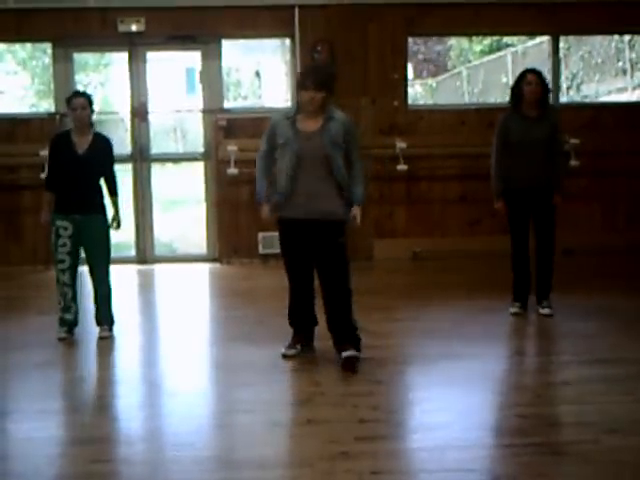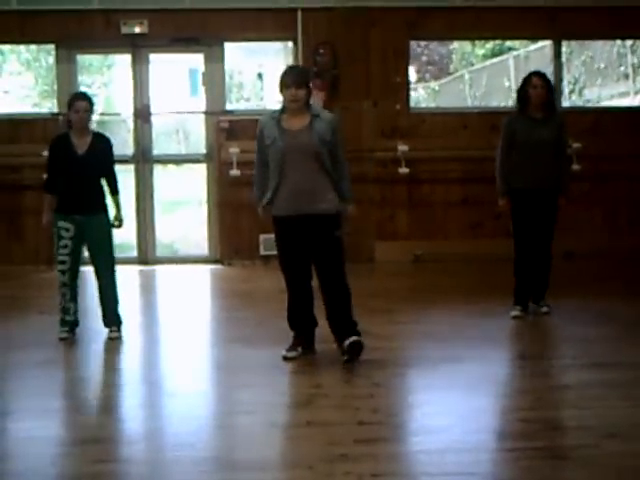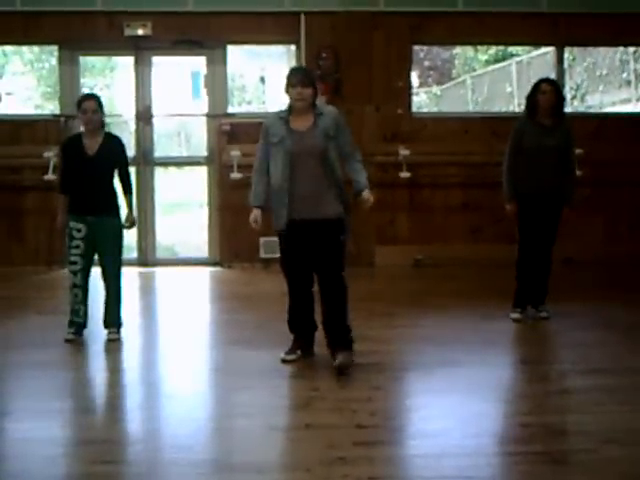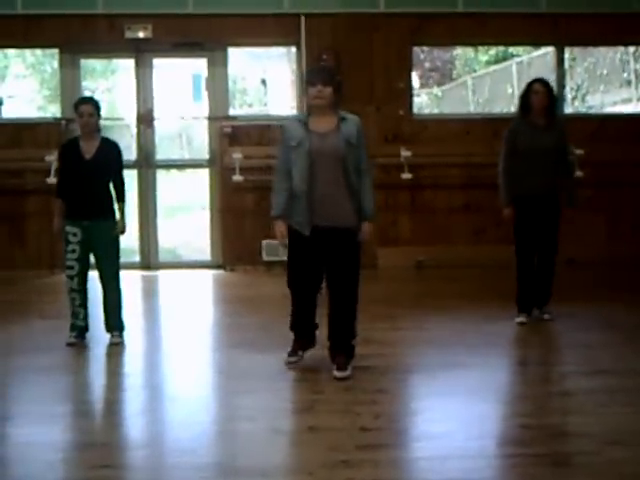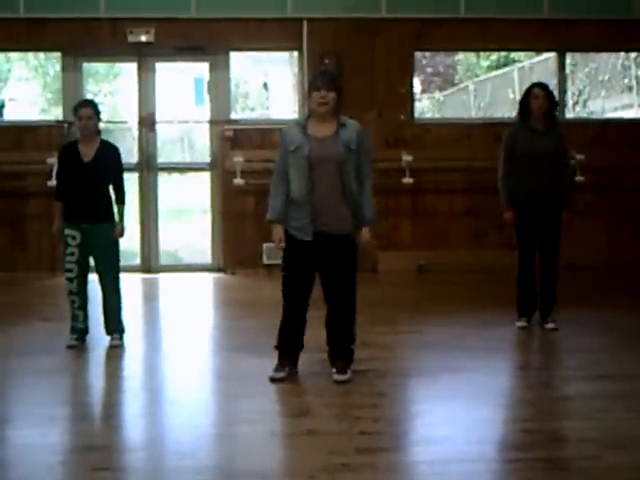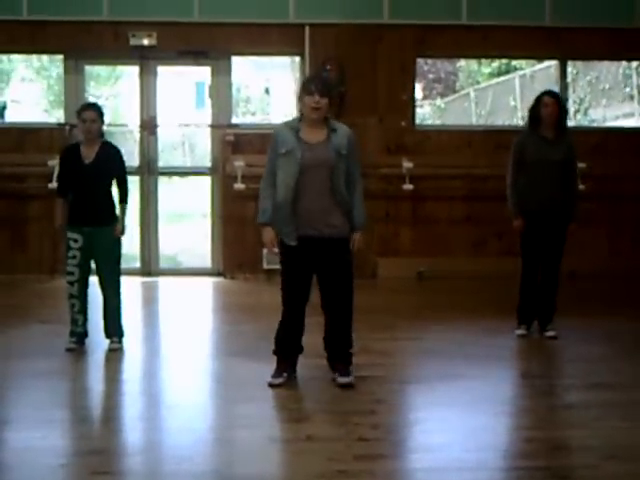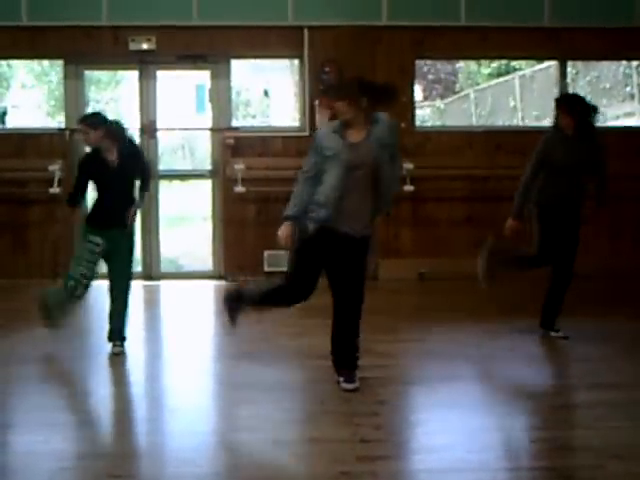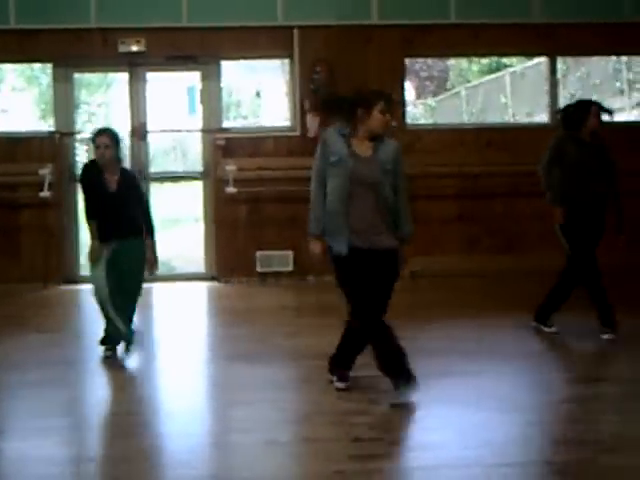
dt=0.4s
person 1, frame 1
left shoulder: (341, 123)
right shoulder: (280, 124)
left elbow: (354, 163)
right elbow: (264, 161)
left wrist: (356, 200)
right wrist: (264, 198)
left hip: (330, 215)
right hip: (291, 215)
left knee: (335, 279)
right knee: (298, 279)
left ankle: (347, 342)
right ankle: (302, 335)
person 1, frame 2
left shoulder: (327, 122)
right shoulder: (267, 125)
left elbow: (339, 163)
right elbow: (261, 167)
left wrist: (346, 198)
right wrist: (262, 200)
left hip: (324, 210)
right hip: (285, 214)
left knee: (332, 274)
right knee: (295, 279)
left ankle: (347, 334)
right ankle: (302, 337)
person 1, frame 3
left shoulder: (331, 118)
right shoulder: (272, 125)
left elbow: (350, 157)
right elbow: (262, 169)
left wrist: (362, 187)
right wrist: (257, 205)
left hip: (328, 214)
right hip: (291, 217)
left knee: (331, 279)
right knee: (297, 282)
left ankle: (340, 345)
right ankle: (302, 339)
person 1, frame 4
left shoulder: (352, 126)
right shoulder: (292, 129)
left elbow: (363, 174)
right elbow: (283, 175)
left wrist: (367, 216)
right wrist: (279, 215)
left hip: (343, 222)
right hip: (303, 222)
left knee: (343, 289)
right knee: (301, 284)
left ankle: (341, 351)
right ankle: (302, 338)
person 1, frame 5
left shoulder: (353, 132)
right shoulder: (291, 134)
left elbow: (364, 179)
right elbow: (280, 180)
left wrist: (366, 222)
right wrist: (275, 219)
left hip: (340, 229)
right hip: (300, 228)
left knee: (341, 296)
right knee: (294, 296)
left ankle: (341, 357)
right ankle: (287, 358)
person 1, frame 6
left shoulder: (344, 137)
right shoulder: (283, 135)
left elbow: (354, 184)
right elbow: (269, 182)
left wrist: (357, 226)
right wrist: (267, 222)
left hip: (334, 232)
right hip: (294, 232)
left knee: (338, 300)
right knee: (293, 301)
left ankle: (340, 363)
right ankle: (286, 363)
person 1, frame 7
left shoulder: (384, 126)
right shoulder: (326, 136)
left elbow: (393, 168)
right elbow: (307, 178)
left wrist: (381, 206)
right wrist: (290, 219)
left hip: (357, 230)
right hip: (321, 223)
left knee: (349, 302)
right knee: (298, 286)
left ankle: (346, 366)
right ankle: (240, 297)
person 1, frame 8
left shoulder: (390, 149)
right shoulder: (331, 140)
left elbow: (398, 196)
right elbow: (318, 190)
left wrist: (404, 236)
right wrist: (316, 234)
left hip: (383, 242)
right hip: (346, 241)
left knee: (372, 310)
right knee: (365, 312)
left ankle: (340, 364)
right ankle: (399, 374)
person 2, frame 1
left shoulder: (550, 119)
right shoulder: (508, 120)
left elbow: (558, 156)
right elbow: (498, 158)
left wrist: (557, 189)
right wrist: (498, 194)
left hip: (543, 190)
right hip: (515, 191)
left knee: (546, 244)
right knee: (519, 245)
left ankle: (543, 297)
right ankle: (519, 298)
person 2, frame 2
left shoulder: (556, 121)
right shoulder: (514, 121)
left elbow: (563, 157)
right elbow: (503, 158)
left wrist: (562, 191)
right wrist: (503, 192)
left hip: (547, 192)
right hip: (520, 191)
left knee: (543, 245)
right knee: (523, 246)
left ankle: (539, 296)
right ankle: (520, 301)
person 2, frame 3
left shoulder: (564, 129)
right shoulder: (523, 126)
left elbow: (569, 166)
right elbow: (510, 163)
left wrist: (567, 198)
right wrist: (510, 197)
left hip: (552, 198)
right hip: (527, 197)
left knee: (545, 250)
right knee: (526, 248)
left ankle: (538, 300)
right ankle: (519, 303)
person 2, frame 4
left shoulder: (557, 129)
right shoulder: (517, 128)
left elbow: (566, 165)
right elbow: (505, 166)
left wrist: (565, 194)
right wrist: (507, 201)
left hip: (549, 199)
right hip: (523, 199)
left knee: (548, 251)
right knee: (524, 252)
left ankle: (542, 301)
right ankle: (524, 307)
person 2, frame 5
left shoulder: (556, 134)
right shoulder: (515, 133)
left elbow: (565, 170)
right elbow: (505, 171)
left wrist: (564, 203)
right wrist: (507, 205)
left hip: (550, 204)
right hip: (523, 204)
left knee: (549, 258)
right knee: (526, 258)
left ankle: (547, 312)
right ankle: (525, 311)
person 2, frame 6
left shoulder: (565, 143)
right shoulder: (524, 141)
left elbow: (572, 180)
right elbow: (513, 178)
left wrist: (571, 213)
right wrist: (516, 213)
left hip: (557, 213)
right hip: (531, 212)
left knee: (551, 267)
right knee: (530, 266)
left ankle: (546, 320)
right ankle: (524, 319)
person 2, frame 7
left shoulder: (590, 141)
right shoulder: (551, 141)
left elbow: (598, 171)
right elbow: (530, 177)
left wrist: (599, 197)
right wrist: (516, 214)
left hip: (572, 209)
right hip: (548, 206)
left knee: (565, 268)
right knee: (545, 256)
left ankle: (548, 321)
right ankle: (495, 257)
person 2, frame 8
left shoulder: (599, 148)
right shoulder: (563, 141)
left elbow: (610, 182)
right elbow: (547, 171)
left wrist: (618, 217)
right wrist: (556, 203)
left hip: (593, 212)
right hip: (568, 211)
left knee: (578, 267)
right knee: (585, 263)
left ankle: (543, 315)
right ankle: (607, 321)
person 3, frame 1
left shoulder: (103, 142)
right shoulder: (59, 142)
left elbow: (109, 177)
right elbow: (51, 178)
left wrist: (116, 210)
right wrist: (46, 209)
left hip: (94, 213)
right hip: (64, 214)
left knee: (100, 268)
right knee: (64, 269)
left ankle: (105, 322)
right ankle: (67, 323)
person 3, frame 2
left shoulder: (102, 142)
right shoulder: (58, 143)
left elbow: (110, 177)
right elbow: (51, 180)
left wrist: (118, 209)
right wrist: (47, 211)
left hip: (96, 213)
right hip: (66, 214)
left knee: (105, 268)
right knee: (65, 270)
left ankle: (113, 322)
right ankle: (68, 323)
person 3, frame 3
left shoulder: (114, 143)
right shoulder: (70, 145)
left elbow: (124, 177)
right elbow: (65, 181)
left wrist: (130, 211)
right wrist: (62, 212)
left hip: (108, 215)
right hip: (78, 215)
left knee: (111, 271)
right knee: (77, 271)
left ankle: (113, 324)
right ankle: (76, 324)
person 3, frame 4
left shoulder: (111, 148)
right shoulder: (67, 148)
left elbow: (118, 184)
right elbow: (62, 185)
left wrist: (121, 217)
right wrist: (59, 216)
left hip: (103, 219)
right hip: (74, 220)
left knee: (110, 275)
right knee: (74, 276)
left ankle: (115, 328)
right ankle: (78, 328)
person 3, frame 5
left shoulder: (110, 151)
right shoulder: (67, 151)
left elbow: (118, 188)
right elbow: (61, 188)
left wrist: (120, 220)
right wrist: (58, 219)
left hip: (103, 223)
right hip: (74, 223)
left knee: (109, 278)
right knee: (74, 278)
left ankle: (115, 330)
right ankle: (78, 330)
person 3, frame 6
left shoulder: (111, 152)
right shoulder: (69, 153)
left elbow: (122, 187)
right elbow: (62, 187)
left wrist: (121, 219)
right wrist: (61, 213)
left hip: (105, 225)
right hip: (77, 226)
left knee: (110, 281)
right knee: (75, 281)
left ankle: (114, 334)
right ankle: (77, 333)
person 3, frame 7
left shoulder: (129, 149)
right shoulder: (89, 162)
left elbow: (144, 178)
right elbow: (76, 193)
left wrist: (136, 206)
left hip: (123, 229)
right hip: (97, 229)
left knee: (121, 284)
right knee: (80, 277)
left ankle: (117, 337)
right ankle: (51, 304)
person 3, frame 8
left shoulder: (129, 180)
right shoulder: (90, 172)
left elbow: (143, 215)
right elbow: (90, 209)
left wrist: (151, 250)
right wrist: (95, 241)
left hip: (132, 241)
right hip: (105, 240)
left knee: (128, 294)
right knee: (103, 289)
left ankle: (111, 340)
right ankle: (126, 336)
